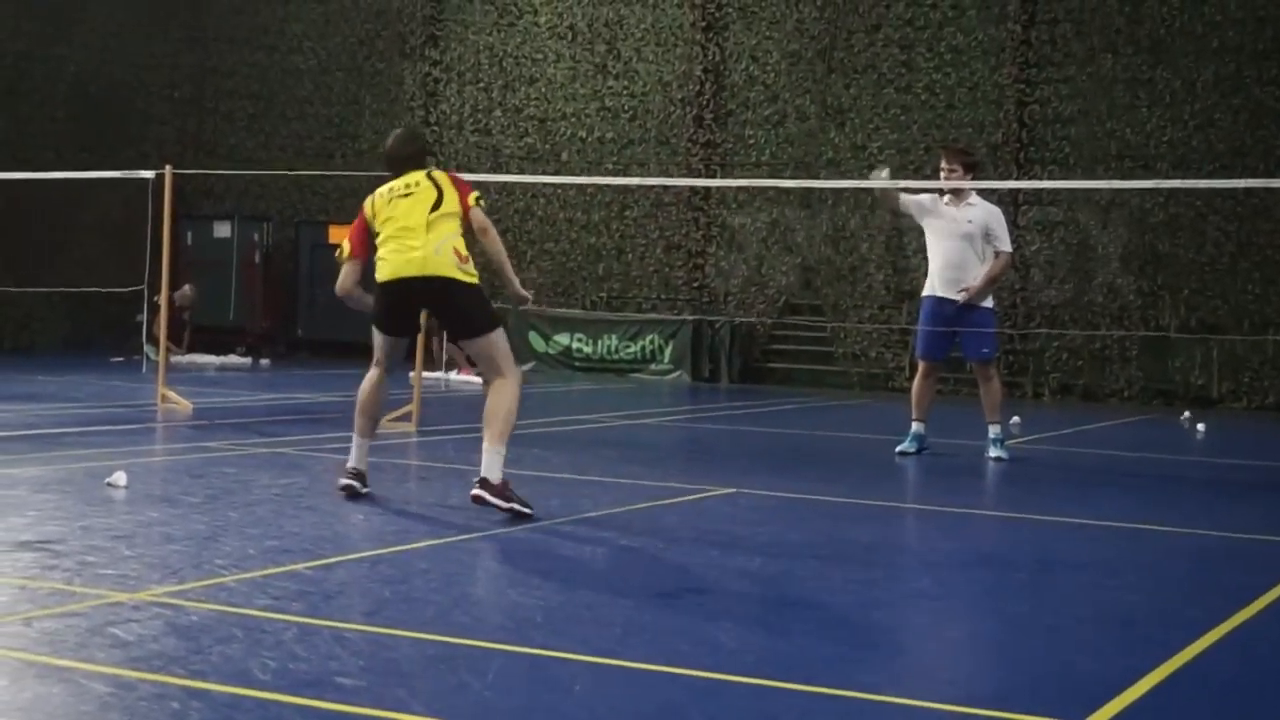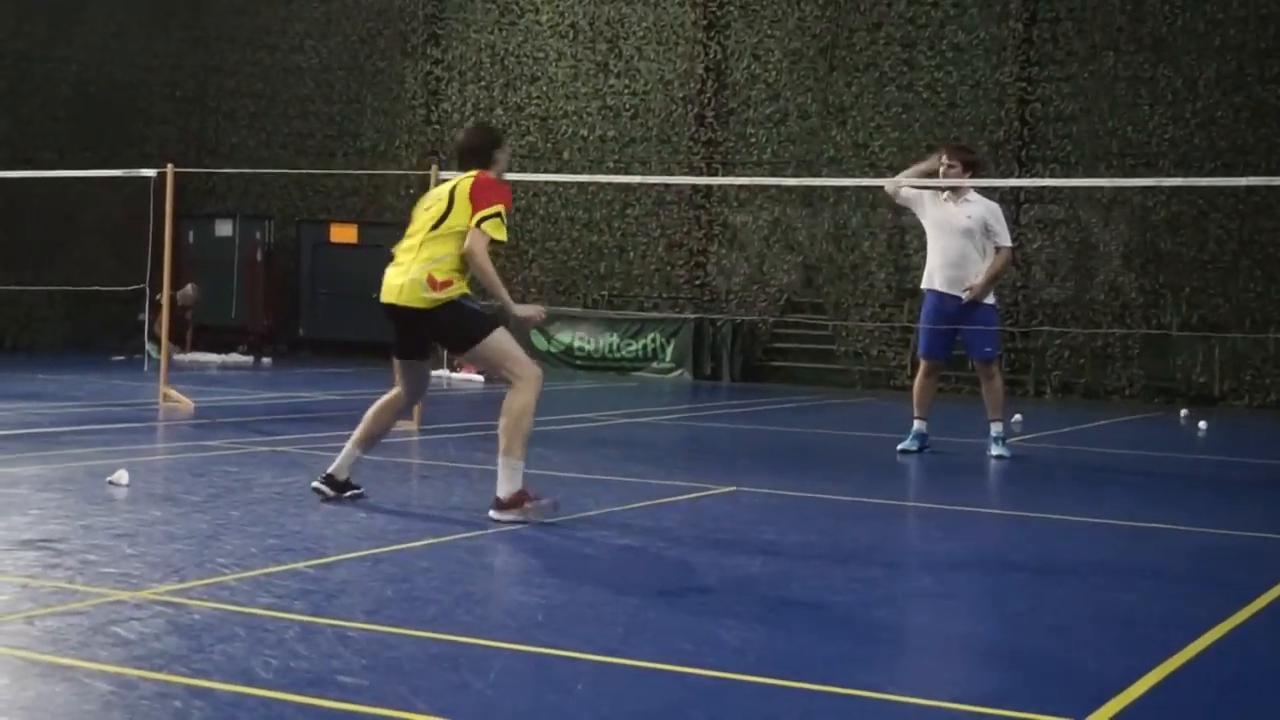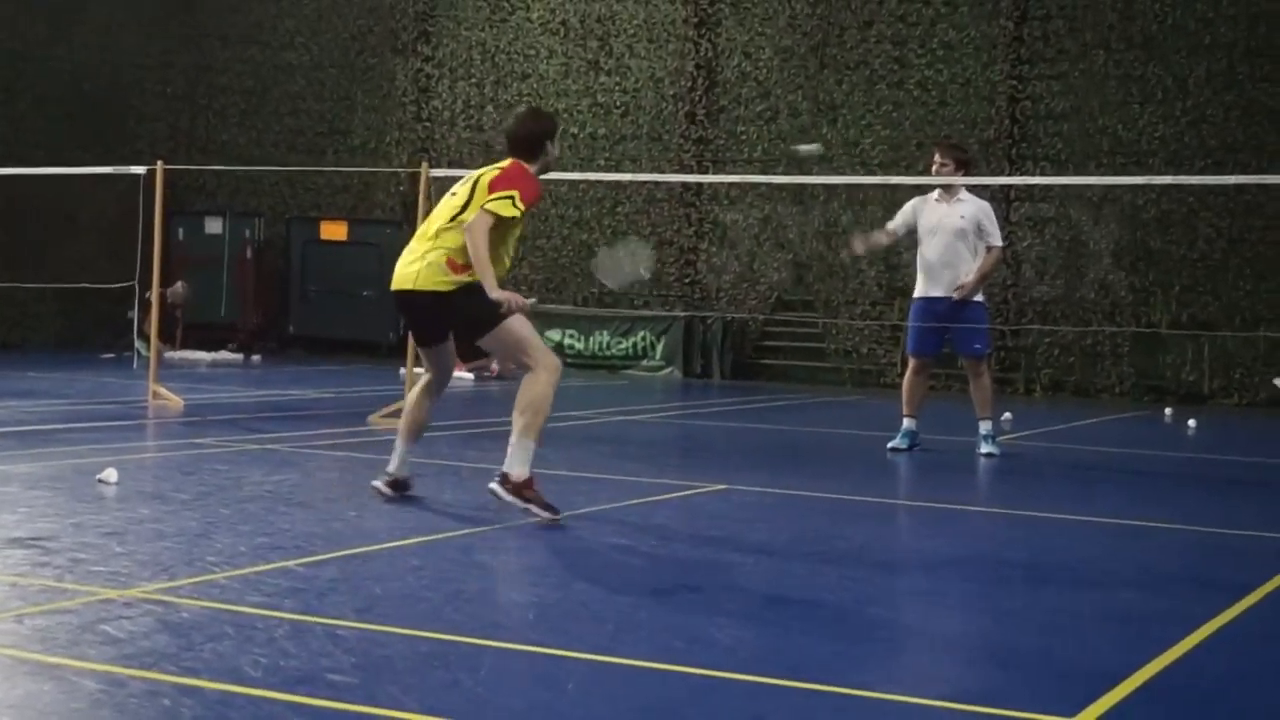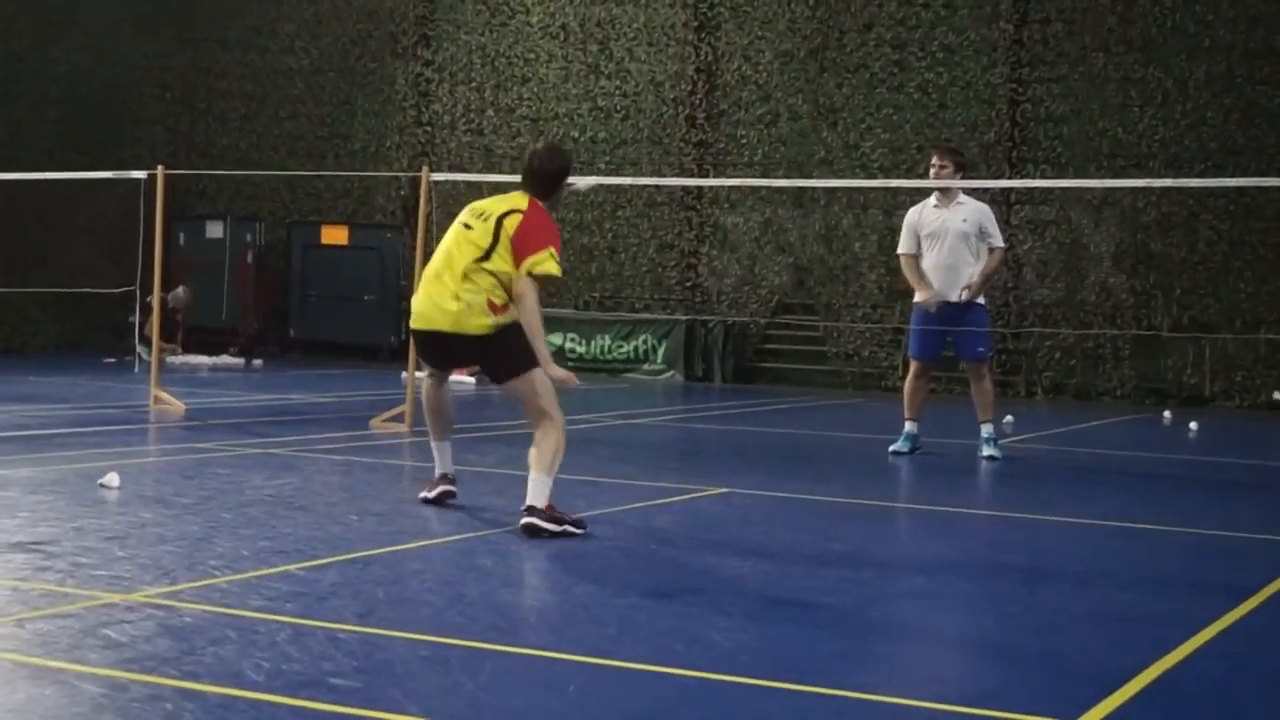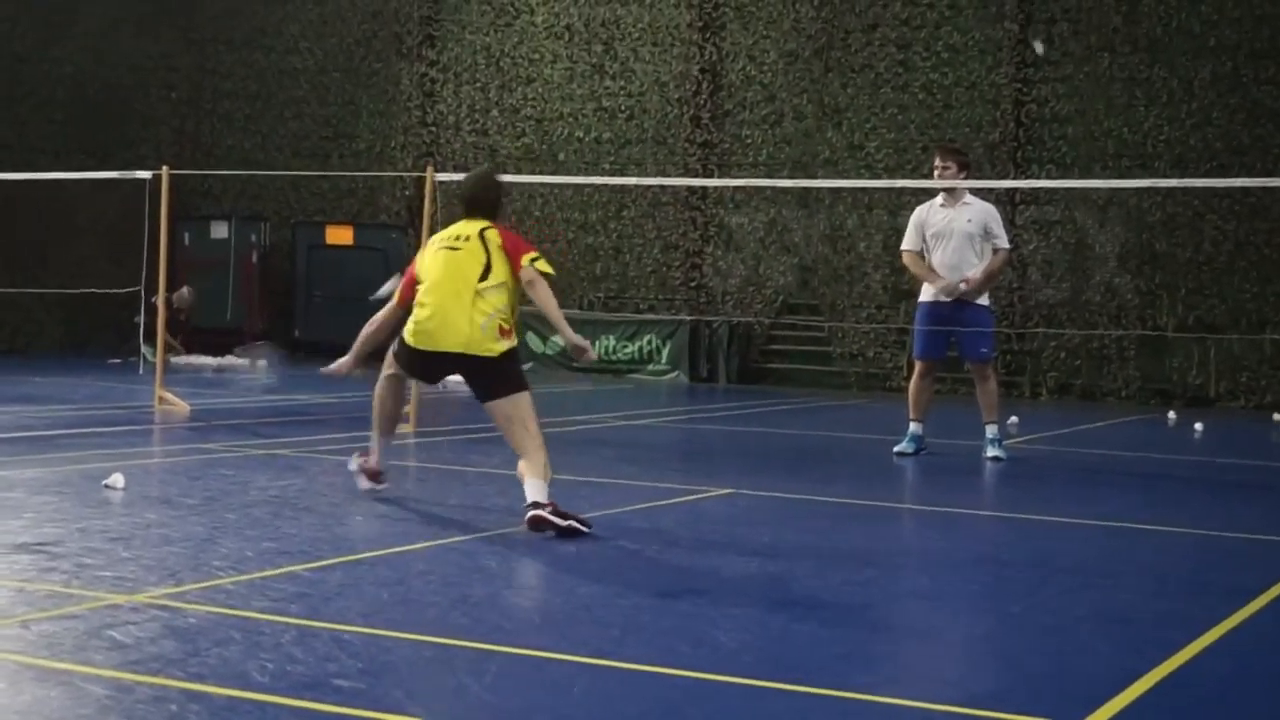
dt=0.2s
person 1, frame 1
left shoulder: (372, 201)
right shoulder: (447, 181)
left elbow: (345, 288)
right elbow: (483, 227)
left wrist: (376, 307)
right wrist: (513, 283)
left hip: (395, 277)
right hip: (448, 275)
left knee: (380, 366)
right knee: (505, 376)
left ankle: (355, 469)
right ankle: (490, 479)
person 1, frame 2
left shoulder: (439, 193)
right shoulder: (492, 188)
right elbow: (474, 250)
right wrist: (512, 306)
left hip: (397, 292)
right hip: (434, 295)
left knee: (408, 392)
right knee: (526, 377)
left ankle: (336, 476)
right ankle: (508, 496)
person 1, frame 3
left shoulder: (486, 175)
right shoulder: (521, 179)
right elbow: (476, 226)
right wrist: (492, 289)
left hip: (409, 280)
right hip: (443, 283)
left knee: (436, 376)
right knee: (545, 365)
left ankle: (396, 473)
right ankle: (516, 477)
person 1, frame 4
left shoulder: (479, 207)
right shoulder: (539, 225)
right elbow: (524, 291)
right wrist: (546, 362)
left hip: (427, 320)
right hip: (479, 323)
left knee: (435, 375)
right knee: (549, 419)
left ankle: (442, 476)
right ankle: (538, 505)
person 1, frame 5
left shoulder: (433, 246)
right shoulder: (507, 239)
left elbow: (387, 315)
right elbow: (532, 280)
left wrist: (351, 360)
right wrist: (568, 334)
left hip: (426, 336)
right hip: (485, 346)
left knee: (391, 372)
right knee: (529, 444)
left ankle: (375, 465)
right ankle: (539, 503)
person 2, frame 1
left shoulder: (989, 212)
right shoulder: (929, 204)
left elbow: (1004, 256)
right elbow: (894, 200)
left wrist: (981, 286)
right wrist: (882, 183)
left hip: (976, 306)
right hip: (936, 301)
left knee: (986, 370)
right knee: (926, 367)
left ankle: (995, 437)
right ankle: (917, 433)
person 2, frame 2
left shoulder: (988, 208)
right shoulder: (928, 200)
left elbow: (1005, 252)
right elbow: (892, 188)
left wrist: (984, 283)
right wrist: (923, 167)
left hip: (977, 302)
right hip: (938, 299)
left knee: (987, 368)
right knee: (928, 366)
left ankle: (997, 436)
right ankle: (919, 431)
person 2, frame 3
left shoulder: (979, 208)
right shoulder: (919, 205)
left elbow: (995, 250)
right elbow: (889, 233)
left wrist: (975, 281)
right wrist: (867, 241)
left hip: (967, 302)
right hip: (926, 299)
left knee: (976, 366)
right knee: (917, 364)
left ankle: (986, 433)
right ankle: (909, 430)
person 2, frame 4
left shoulder: (979, 211)
right shoulder: (917, 213)
left elbow: (997, 250)
right elbow: (906, 257)
left wrist: (980, 281)
right wrist: (923, 289)
left hip: (969, 304)
right hip: (929, 304)
left knee: (978, 369)
right knee: (918, 368)
left ankle: (987, 436)
right ankle: (910, 433)
person 2, frame 5
left shoulder: (985, 211)
right shoulder: (923, 212)
left elbow: (1002, 251)
right elbow: (909, 254)
left wrist: (981, 279)
right wrist: (936, 281)
left hip: (973, 304)
right hip: (933, 302)
left knee: (982, 369)
right knee: (923, 368)
left ankle: (992, 437)
right ankle: (915, 434)
